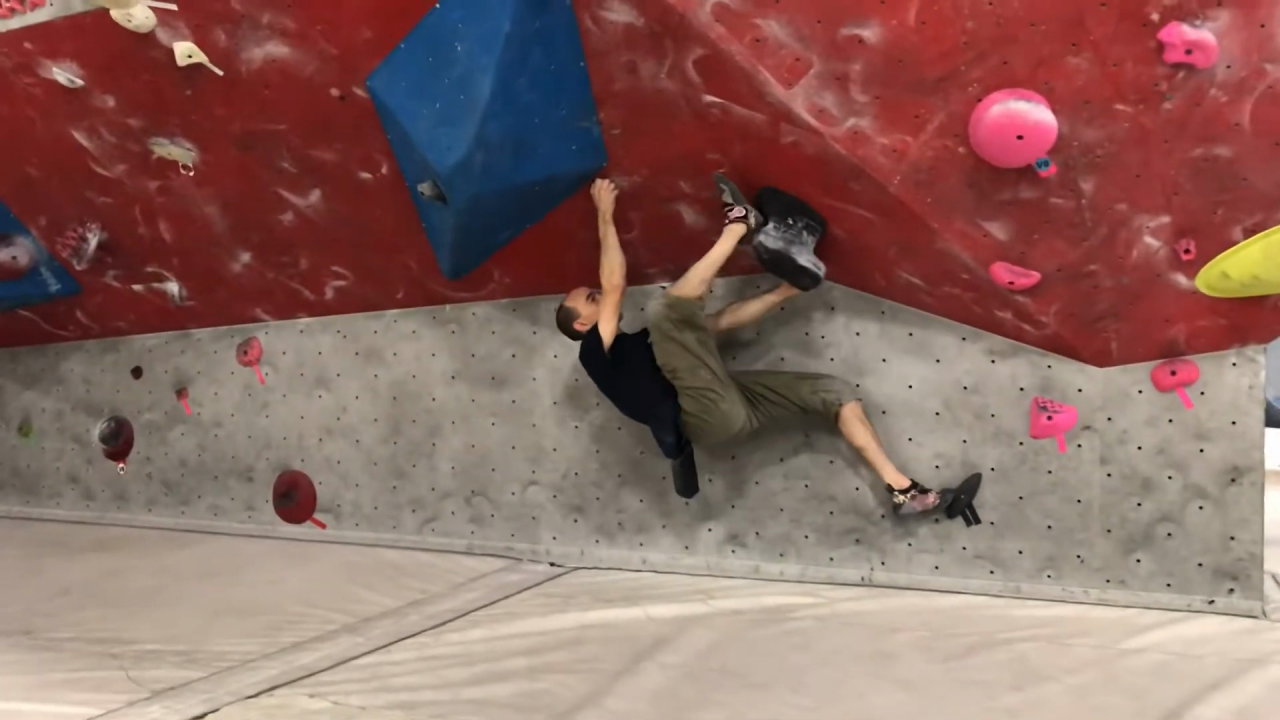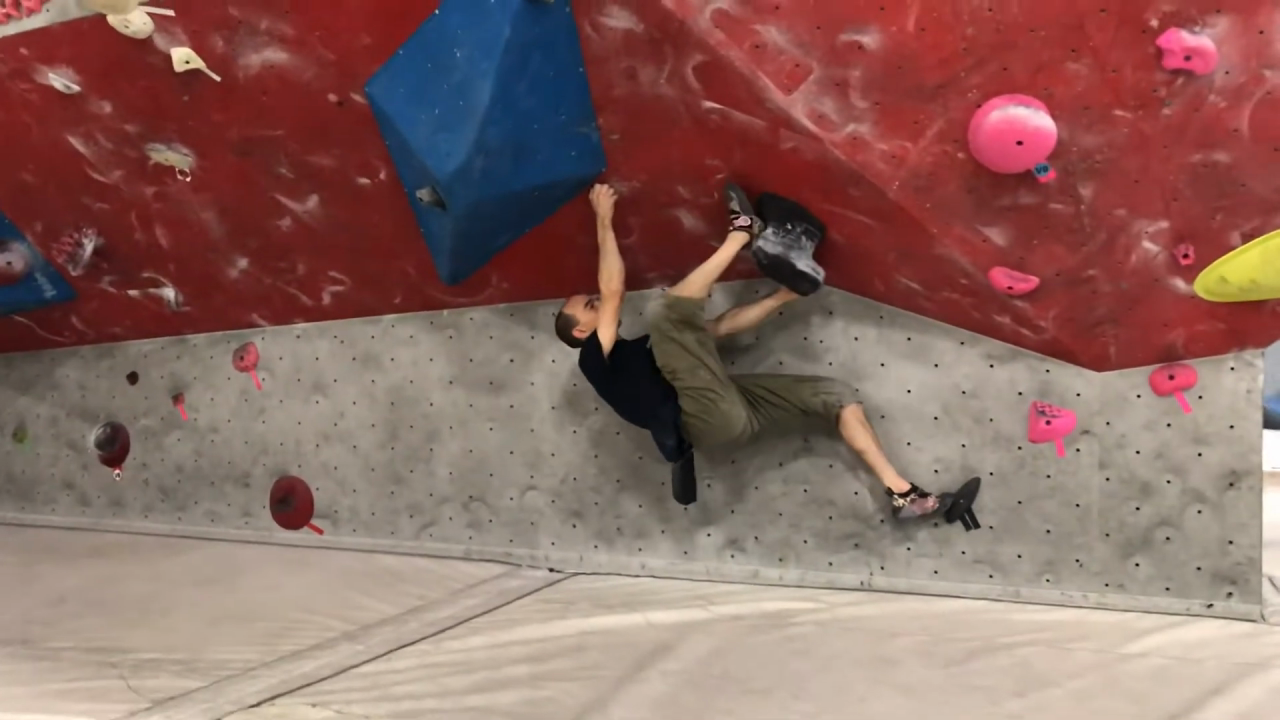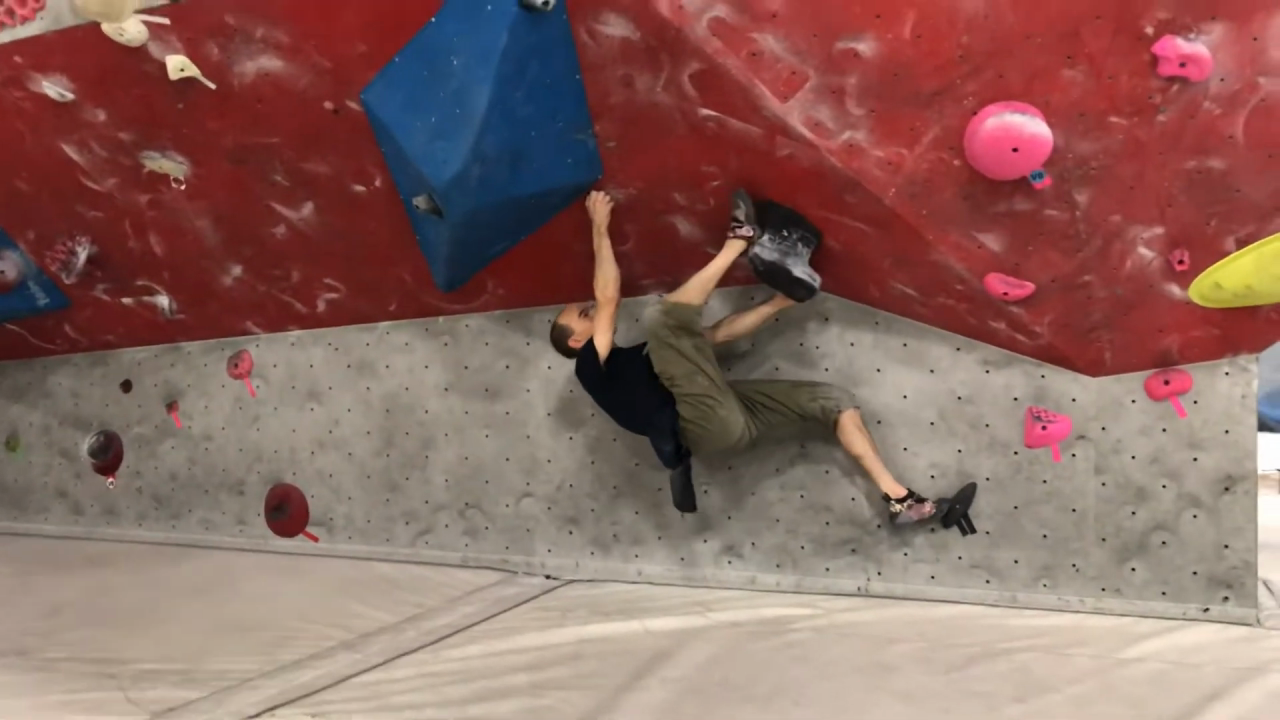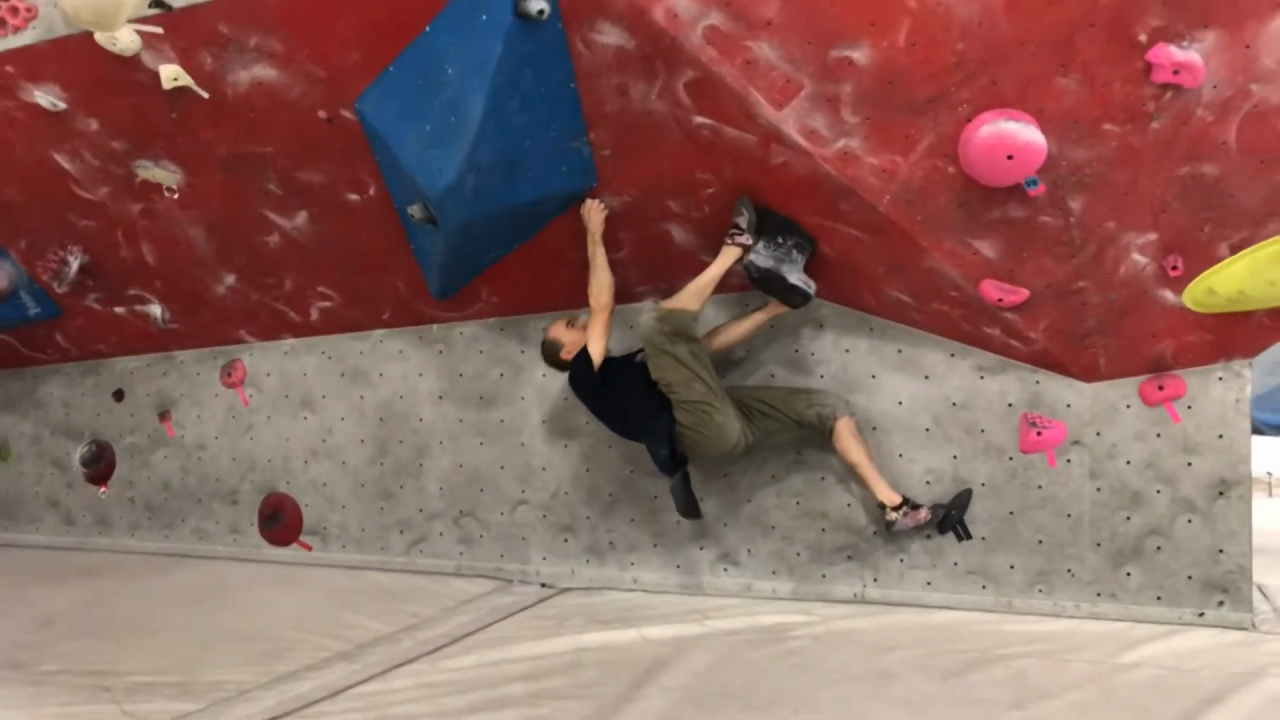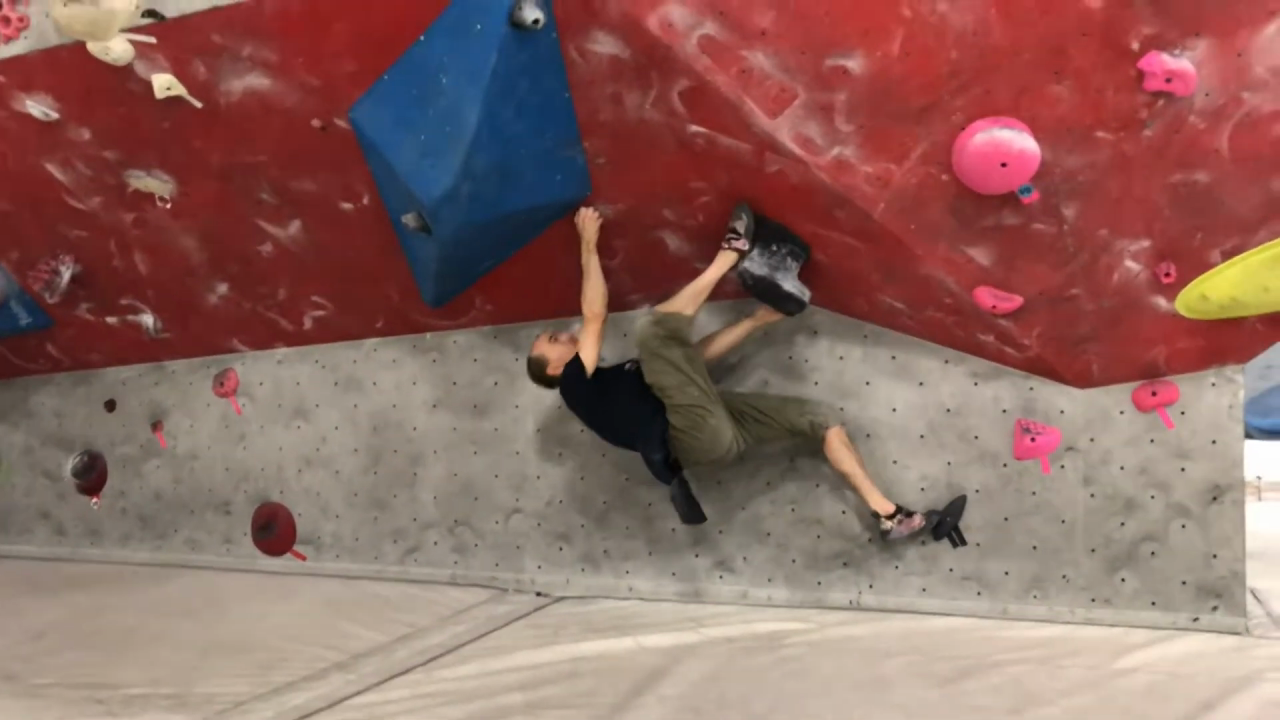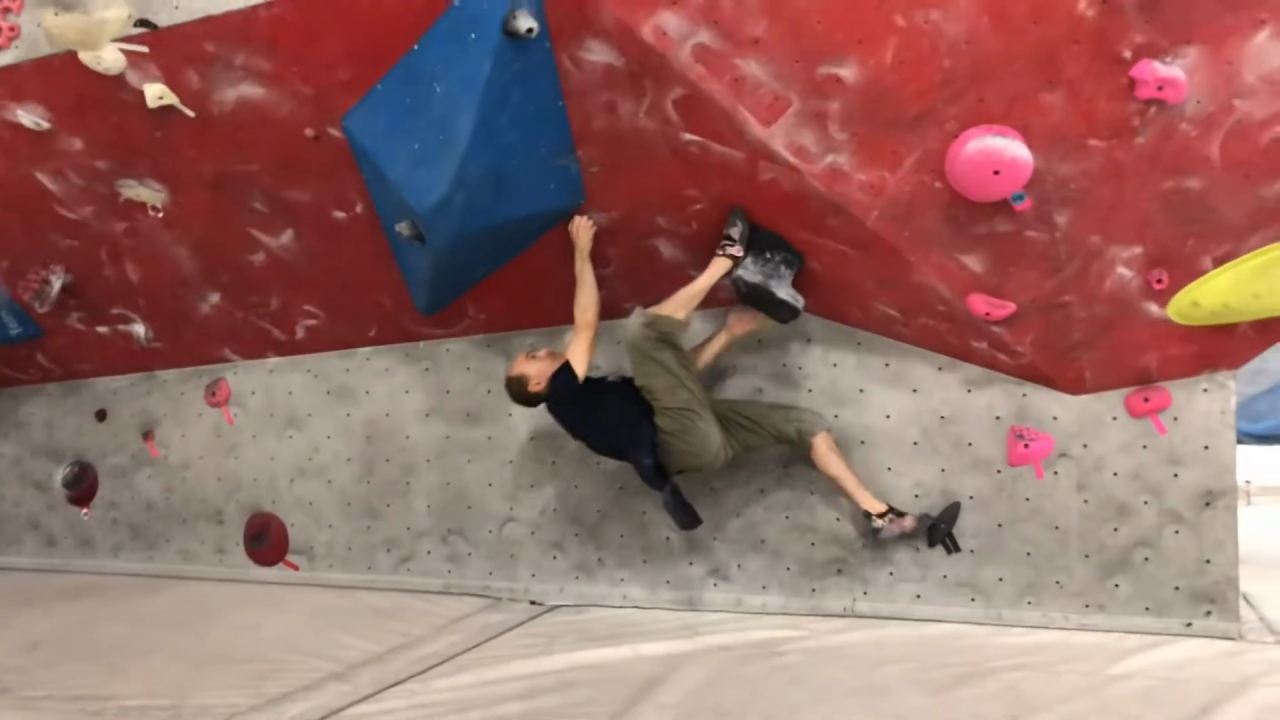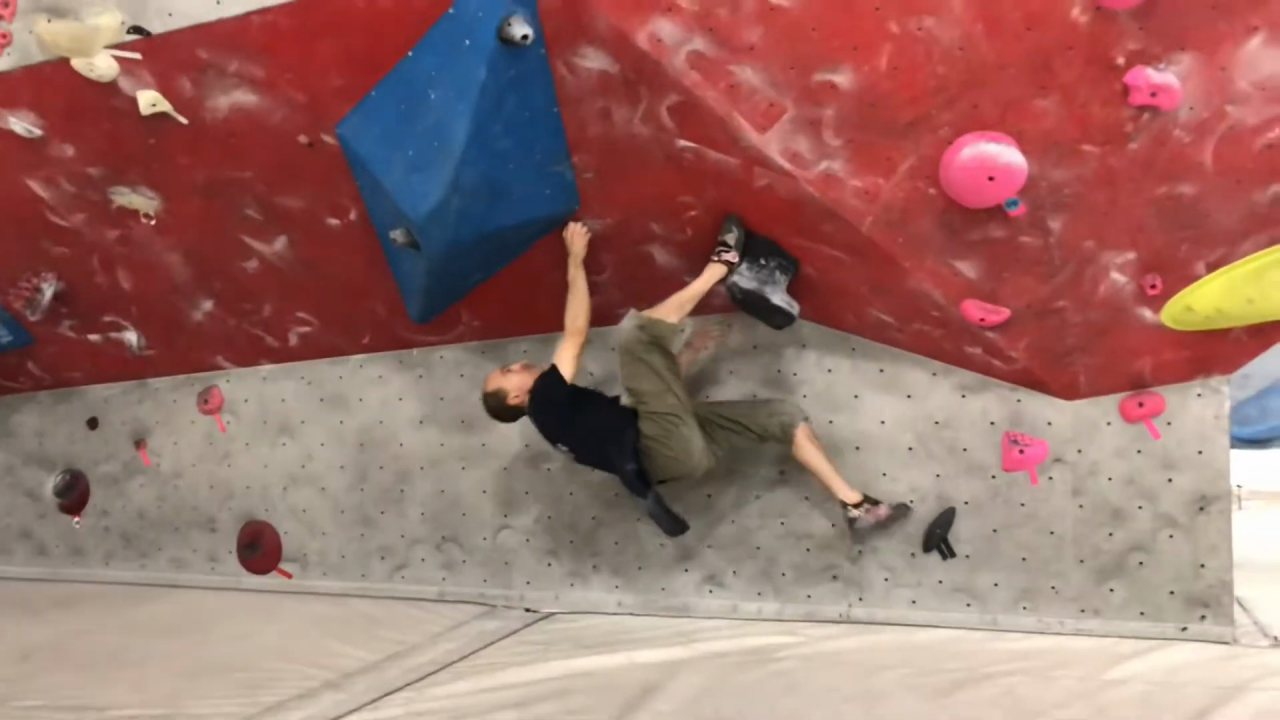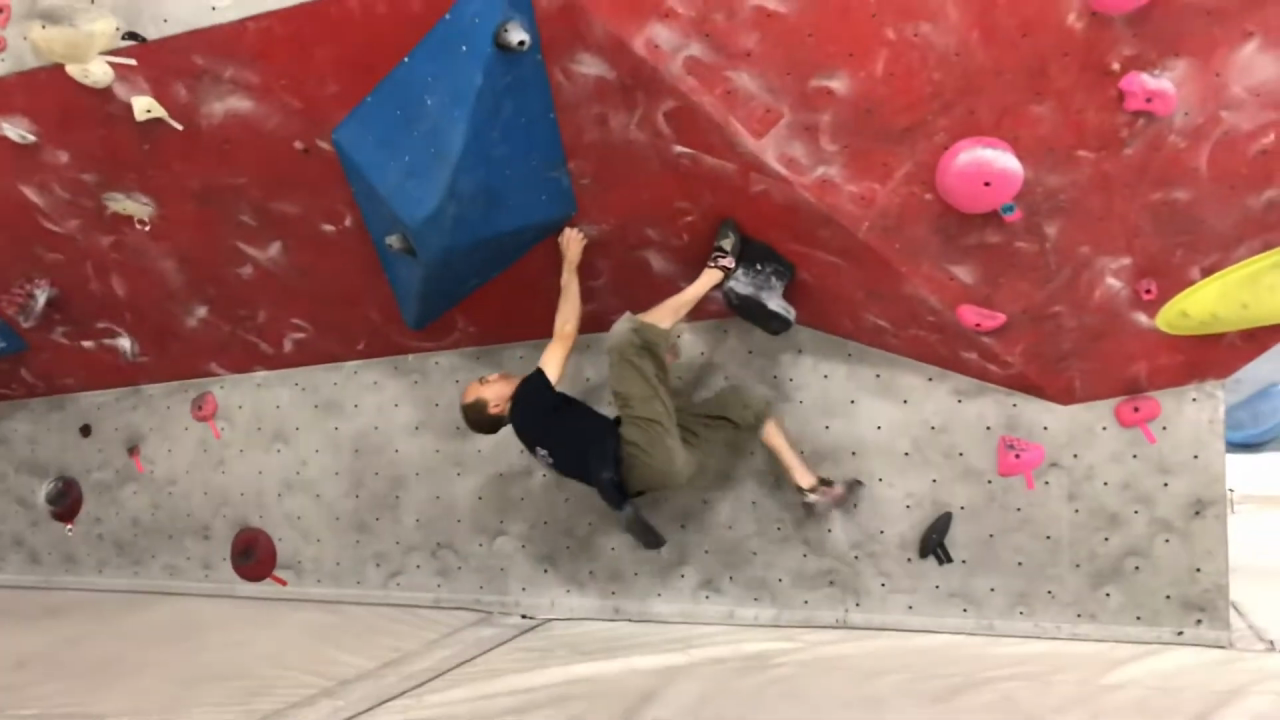
dt=0.1s
person 1, frame 1
left shoulder: (644, 343)
right shoulder: (596, 353)
left elbow: (720, 320)
right elbow: (614, 284)
left wrist: (784, 292)
right wrist: (605, 215)
left hip: (732, 405)
right hip: (710, 414)
left knee: (834, 392)
right knee: (672, 309)
left ankle: (902, 490)
right ankle: (735, 228)
person 1, frame 2
left shoulder: (644, 348)
right shoulder: (596, 358)
left elbow: (719, 326)
right elbow: (613, 290)
left wrist: (782, 296)
right wrist: (604, 221)
left hip: (732, 408)
right hip: (710, 415)
left knee: (835, 393)
right knee: (671, 308)
left ankle: (902, 493)
right ankle: (739, 234)
person 1, frame 3
left shoulder: (637, 357)
right shoulder: (592, 369)
left elbow: (714, 334)
right elbow: (608, 298)
left wrist: (777, 304)
right wrist: (600, 228)
left hip: (729, 416)
right hip: (709, 423)
left knee: (832, 400)
right knee: (666, 316)
left ankle: (898, 499)
right ankle: (736, 243)
person 1, frame 4
left shoulder: (630, 366)
right shoulder: (586, 376)
left elbow: (708, 343)
right elbow: (602, 305)
left wrist: (771, 310)
right wrist: (594, 236)
left hip: (725, 421)
right hip: (706, 427)
left knee: (828, 407)
right knee: (661, 322)
left ankle: (893, 505)
right ankle: (732, 249)
person 1, frame 5
left shoulder: (610, 378)
right shoulder: (576, 385)
left elbow: (693, 359)
right elbow: (594, 316)
left wrist: (753, 321)
right wrist: (588, 243)
left hip: (715, 429)
right hip: (698, 434)
left knee: (818, 415)
right knee: (654, 325)
left ankle: (887, 514)
right ankle: (728, 255)
person 1, frame 6
left shoulder: (593, 393)
right shoulder: (564, 393)
left elbow: (676, 371)
right elbow: (586, 324)
left wrist: (729, 332)
right wrist: (581, 252)
left hip: (702, 436)
right hip: (686, 440)
left knee: (804, 422)
right knee: (644, 327)
left ankle: (878, 513)
right ankle: (722, 260)
person 1, frame 7
left shoulder: (562, 414)
right shoulder: (549, 400)
right elbow: (576, 330)
left wrist: (684, 354)
right wrist: (575, 259)
left hip: (679, 448)
right hip: (669, 451)
left knee: (782, 417)
right knee: (634, 329)
left ankle: (855, 505)
right ankle: (716, 268)
person 1, frame 8
left shoulder: (537, 422)
right shoulder: (529, 405)
right elbow: (564, 335)
left wrist: (650, 369)
right wrist: (569, 265)
left hip: (655, 457)
right hip: (650, 458)
left knee: (746, 401)
right knee: (627, 333)
left ankle: (810, 487)
right ankle: (714, 273)
